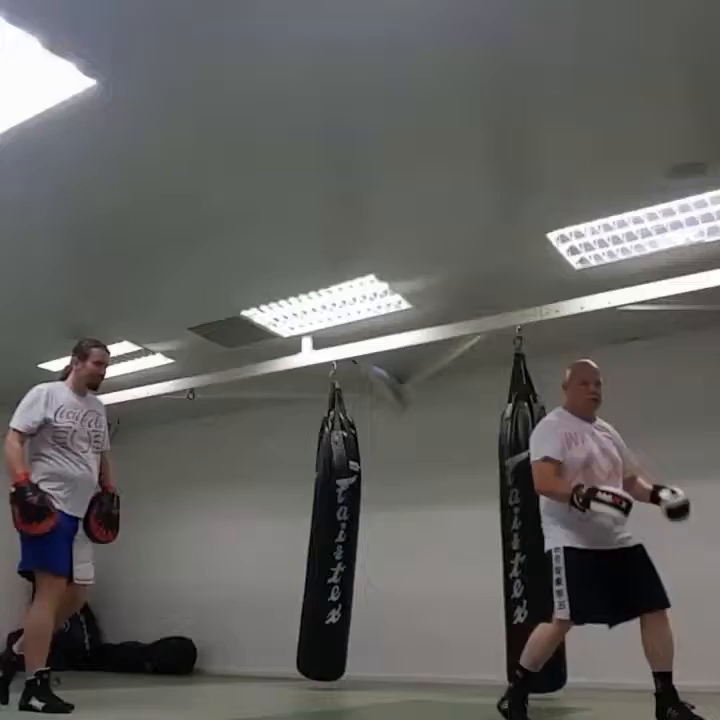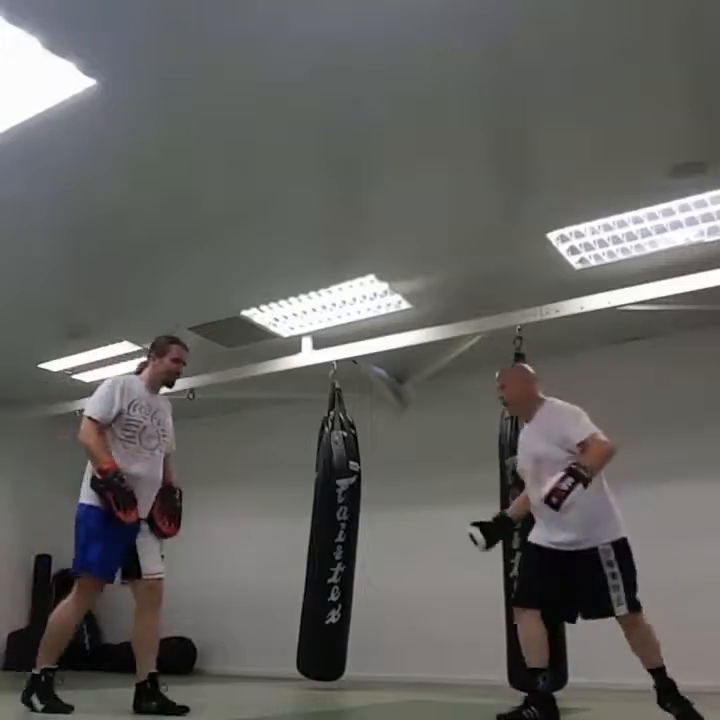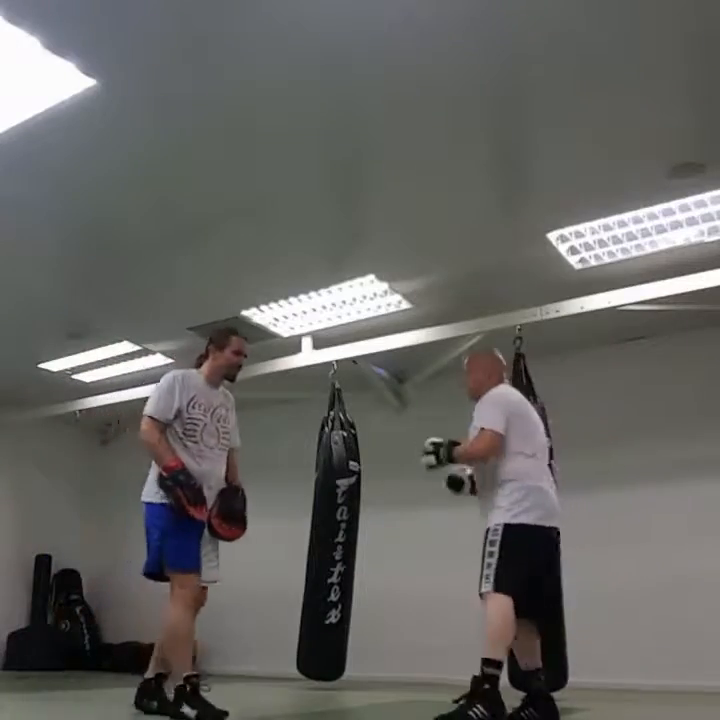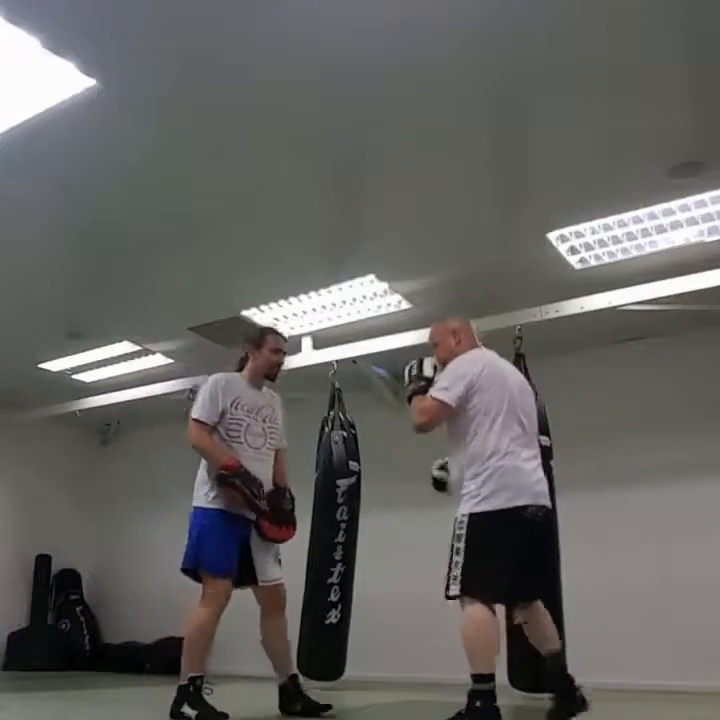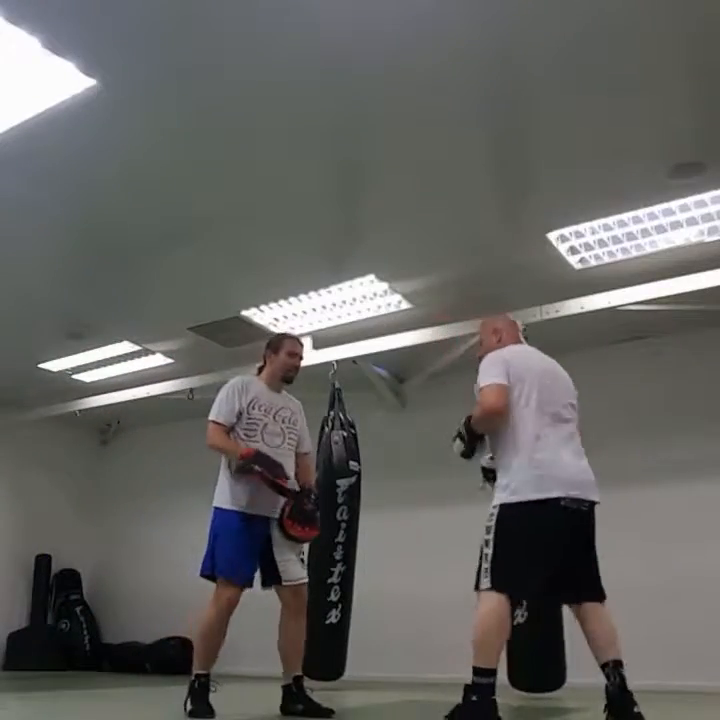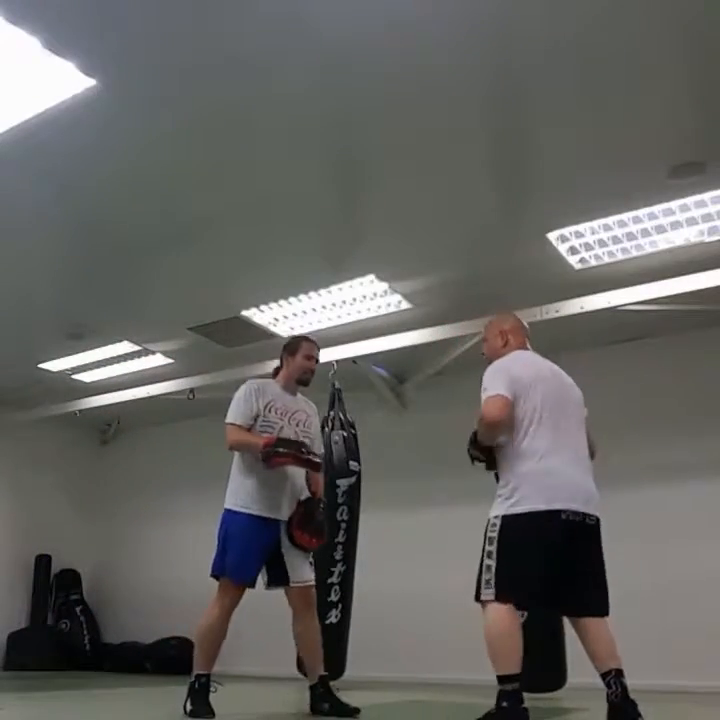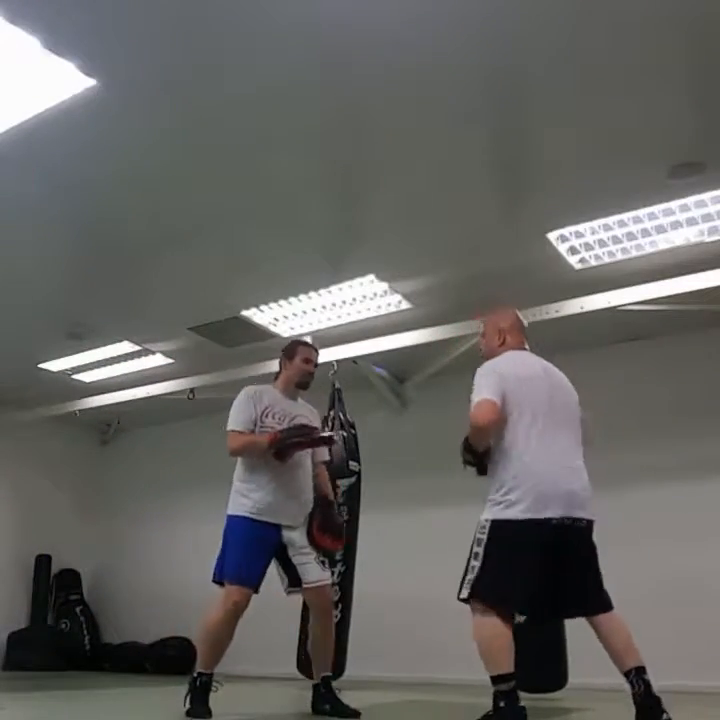
dt=0.5s
person 1, frame 1
left shoulder: (607, 431)
right shoulder: (551, 427)
left elbow: (630, 479)
right elbow: (545, 482)
left wrist: (658, 493)
right wrist: (593, 496)
left hip: (621, 541)
right hip: (573, 542)
left knee: (655, 612)
right knee: (562, 620)
right ankle: (517, 689)
person 1, frame 2
left shoulder: (561, 415)
right shoulder: (527, 433)
left elbow: (603, 447)
left wrist: (572, 478)
right wrist: (503, 521)
left hip: (594, 534)
right hip: (547, 538)
left knee: (627, 614)
right knee: (525, 608)
left ankle: (667, 691)
person 1, frame 3
left shoulder: (496, 399)
right shoulder: (520, 405)
left elbow: (481, 448)
left wrist: (445, 451)
right wrist: (471, 483)
left hip: (518, 515)
right hip: (543, 519)
left knee: (496, 594)
right knee: (521, 610)
person 1, frame 4
left shoulder: (465, 365)
right shoulder: (511, 373)
left elbow: (422, 419)
left wrist: (417, 387)
right wrist: (459, 461)
left hip: (493, 499)
right hip: (530, 498)
left knee: (474, 596)
right knee: (524, 597)
right ankle: (564, 686)
person 1, frame 5
left shoulder: (500, 359)
right shoulder: (558, 370)
left elbow: (491, 407)
left wrist: (470, 433)
left hip: (529, 492)
right hip: (578, 492)
left knee: (494, 590)
right knee: (587, 596)
person 1, frame 6
left shoulder: (504, 368)
right shoulder: (564, 379)
left elbow: (494, 415)
right elbow: (587, 448)
left wrist: (481, 443)
left hip: (526, 502)
right hip: (580, 504)
left knee: (498, 599)
right knee: (586, 609)
person 1, frame 7
left shoulder: (496, 369)
right shoulder: (559, 378)
left elbow: (484, 420)
left wrist: (476, 447)
left hip: (519, 507)
right hip: (574, 505)
left knee: (486, 603)
right knee: (596, 605)
person 2, frame 1
left shoulder: (97, 408)
right shoulder: (45, 394)
left wrist: (109, 493)
left hip: (80, 511)
right hip: (47, 507)
left knee: (75, 595)
right knee: (51, 591)
right ankle: (36, 683)
person 2, frame 2
left shoulder: (164, 405)
right shoulder: (119, 387)
right elbow: (87, 431)
right wrist: (110, 473)
left hip: (141, 512)
right hip: (104, 506)
left knee: (151, 594)
right knee: (85, 593)
left ankle: (147, 689)
right ankle: (39, 680)
person 2, frame 3
left shoulder: (228, 401)
right shoulder: (178, 381)
right elbow: (149, 430)
right wrist: (177, 472)
left hip: (203, 509)
right hip: (169, 501)
left knee: (193, 598)
right knee: (186, 590)
left ankle: (152, 684)
person 2, frame 4
left shoulder: (273, 402)
right shoulder: (220, 384)
right elbow: (196, 435)
left wrist: (283, 493)
right wrist: (233, 471)
left hip: (257, 512)
right hip: (218, 507)
left knee: (274, 598)
right knee: (215, 594)
person 2, frame 5
left shoulder: (295, 407)
right shoulder: (239, 387)
right elbow: (214, 437)
right wrist: (251, 456)
left hip: (282, 514)
right hip: (237, 509)
left knee: (296, 597)
right knee: (226, 596)
right ankle: (198, 687)
person 2, frame 6
left shoulder: (310, 410)
right shoulder: (254, 390)
right elbow: (233, 438)
left hip: (290, 518)
right hip: (248, 511)
left knee: (305, 599)
right knee: (227, 596)
right ankle: (198, 688)
person 2, frame 7
left shoulder: (311, 415)
right shoulder: (253, 396)
left elbow: (319, 470)
right elbow: (234, 445)
left wrist: (330, 507)
right wrist: (278, 439)
left hip: (297, 523)
right hip: (250, 517)
left knee: (323, 601)
right knee: (234, 601)
right ankle: (199, 686)
